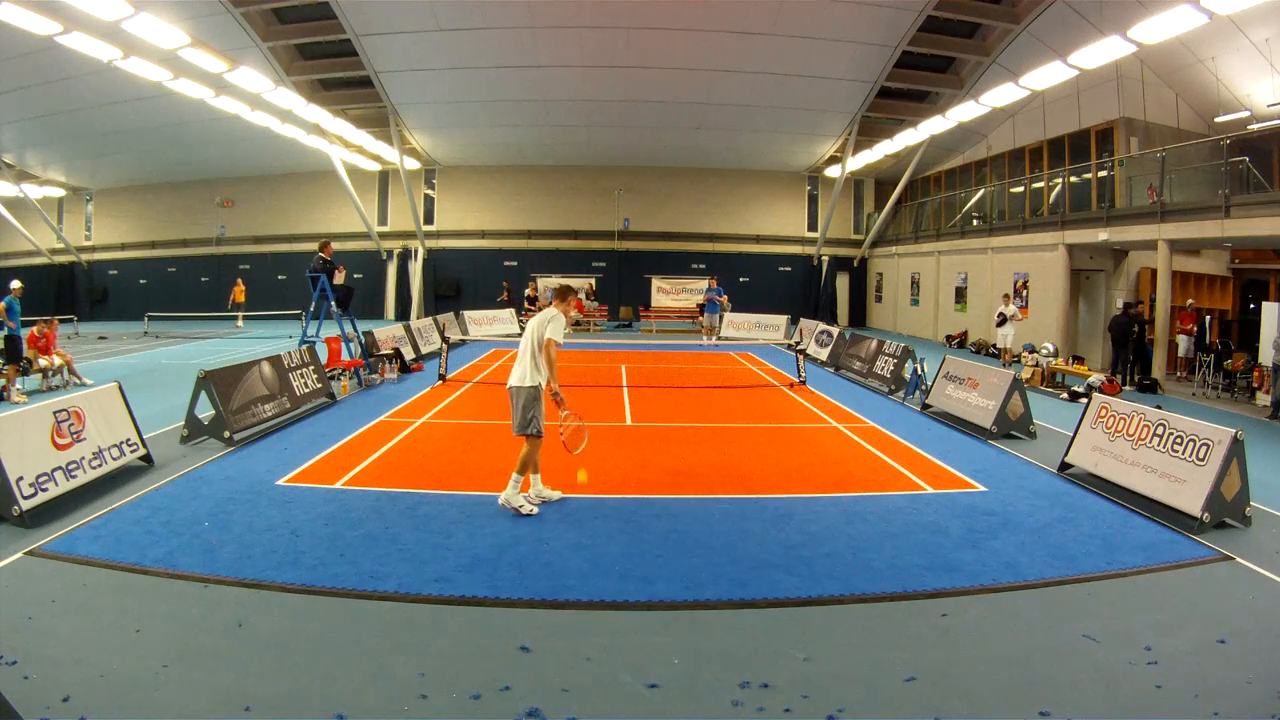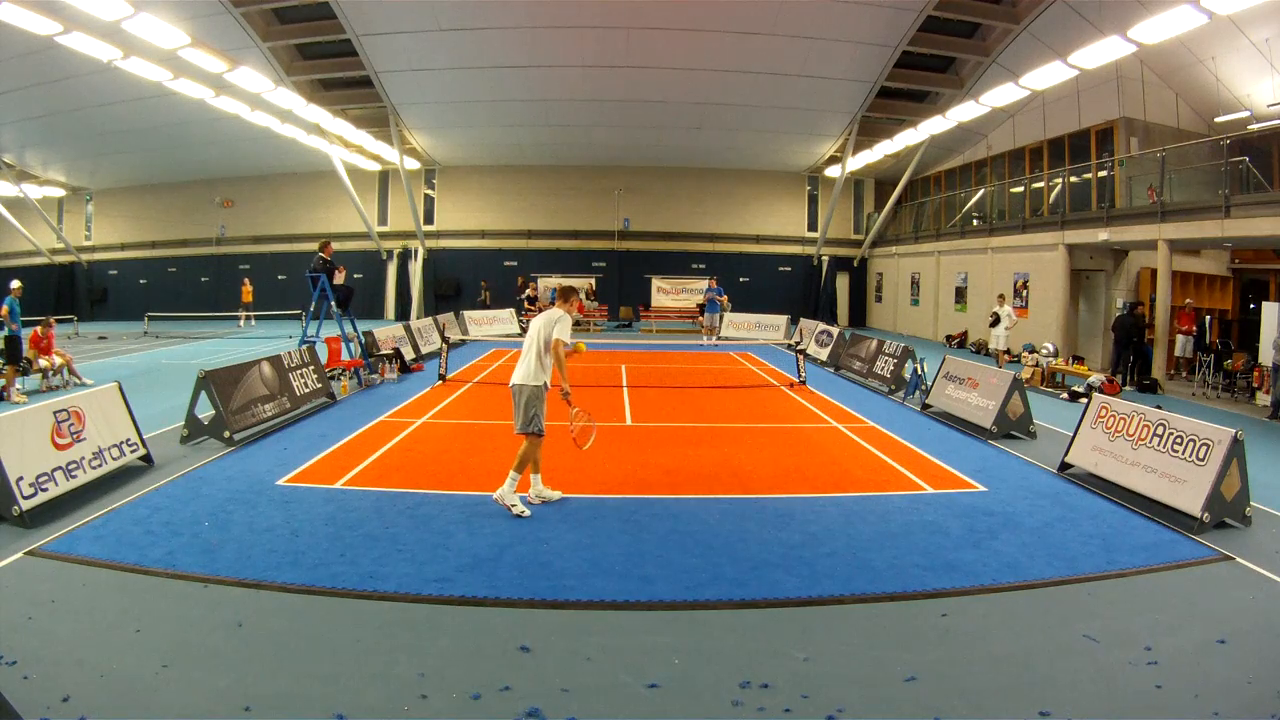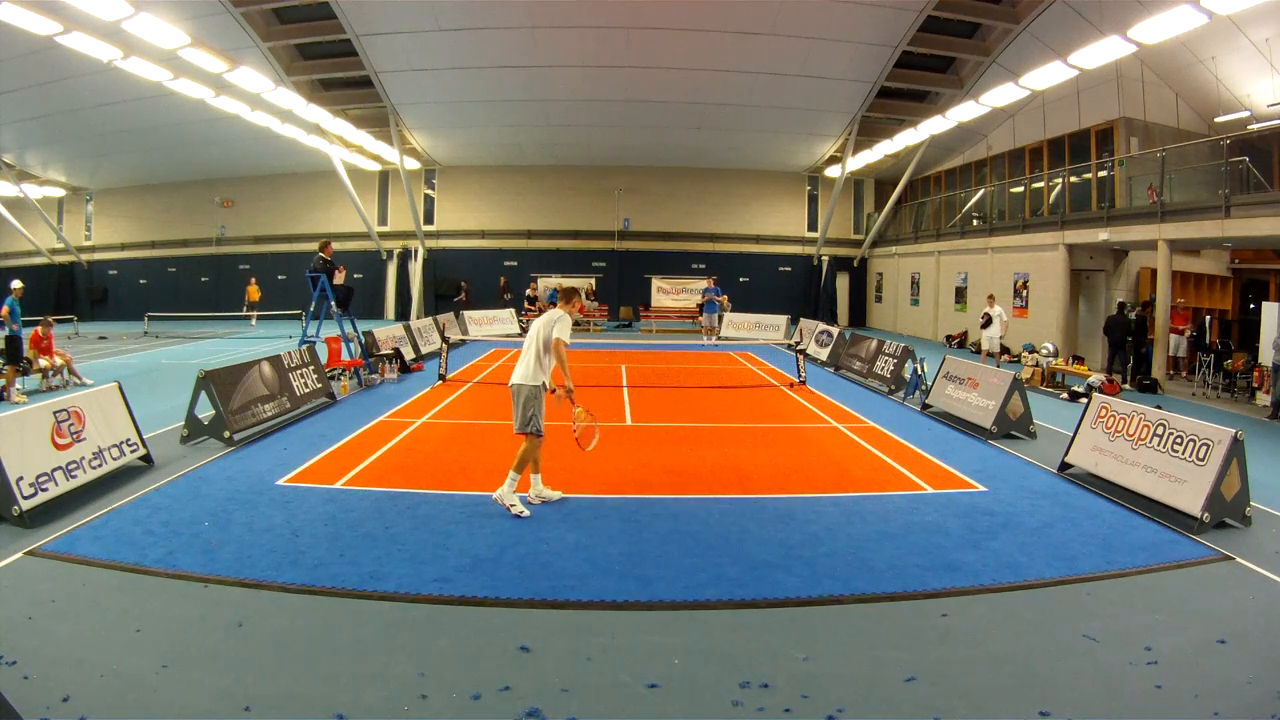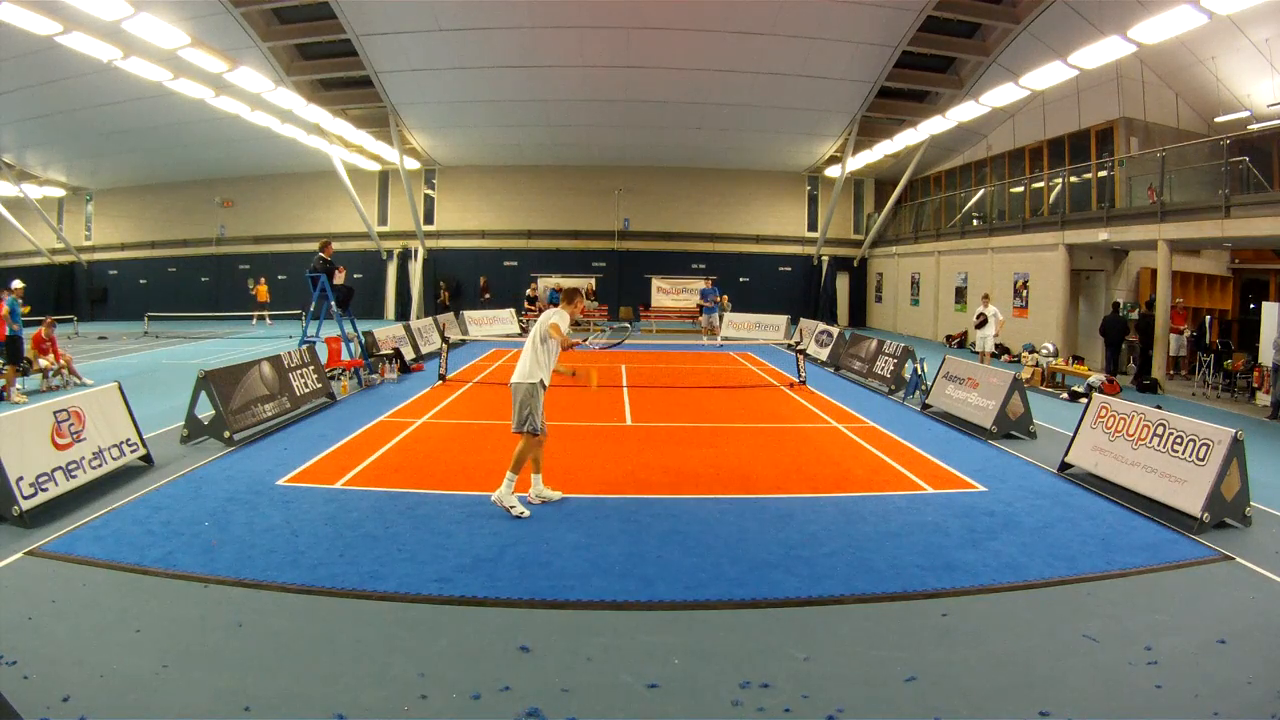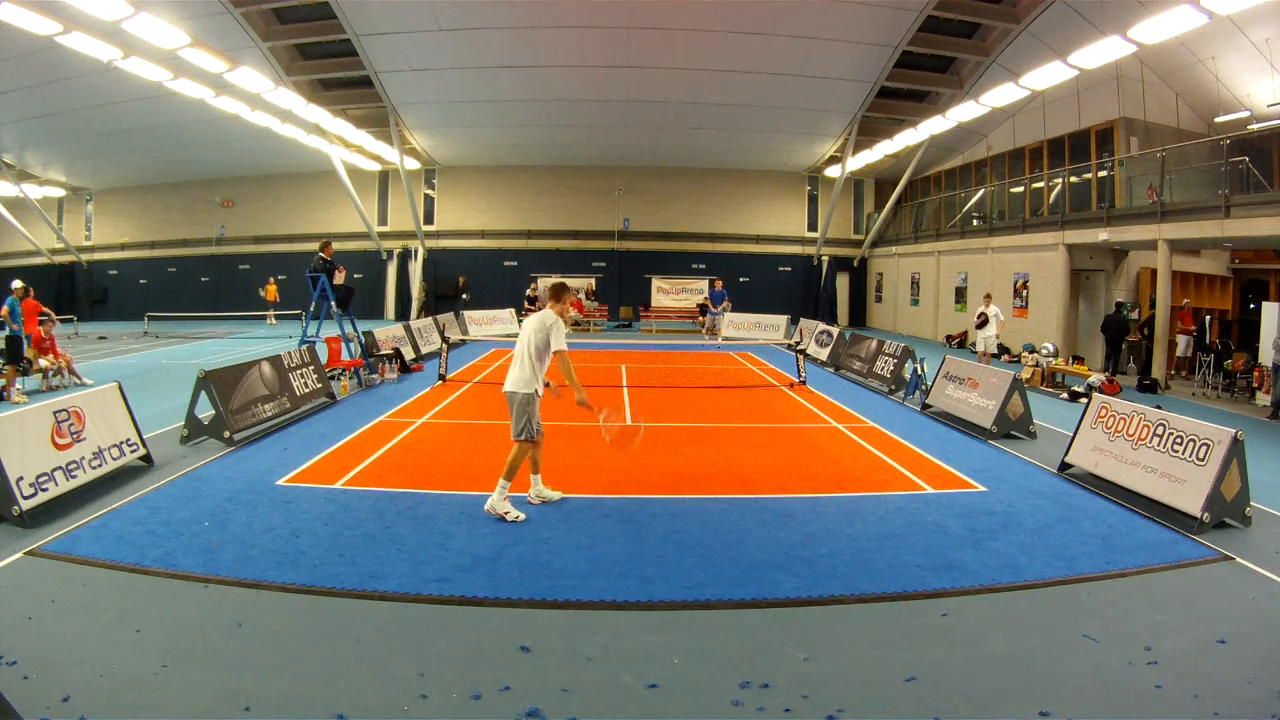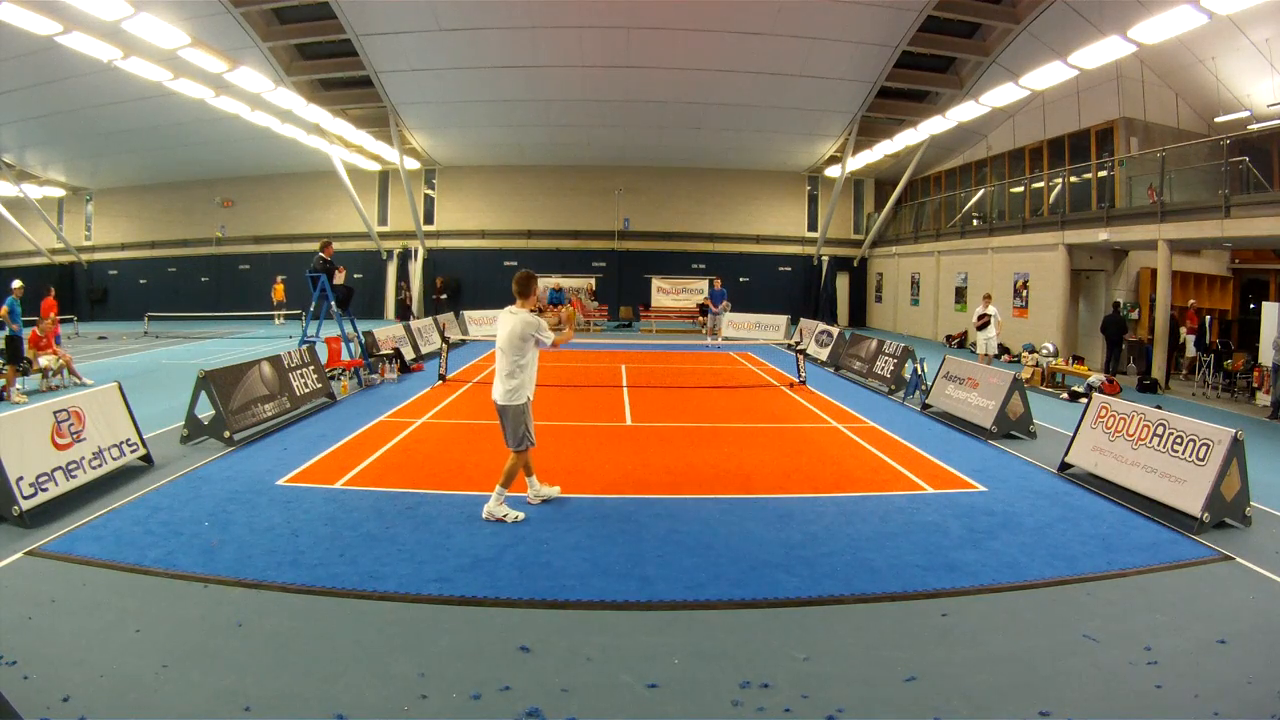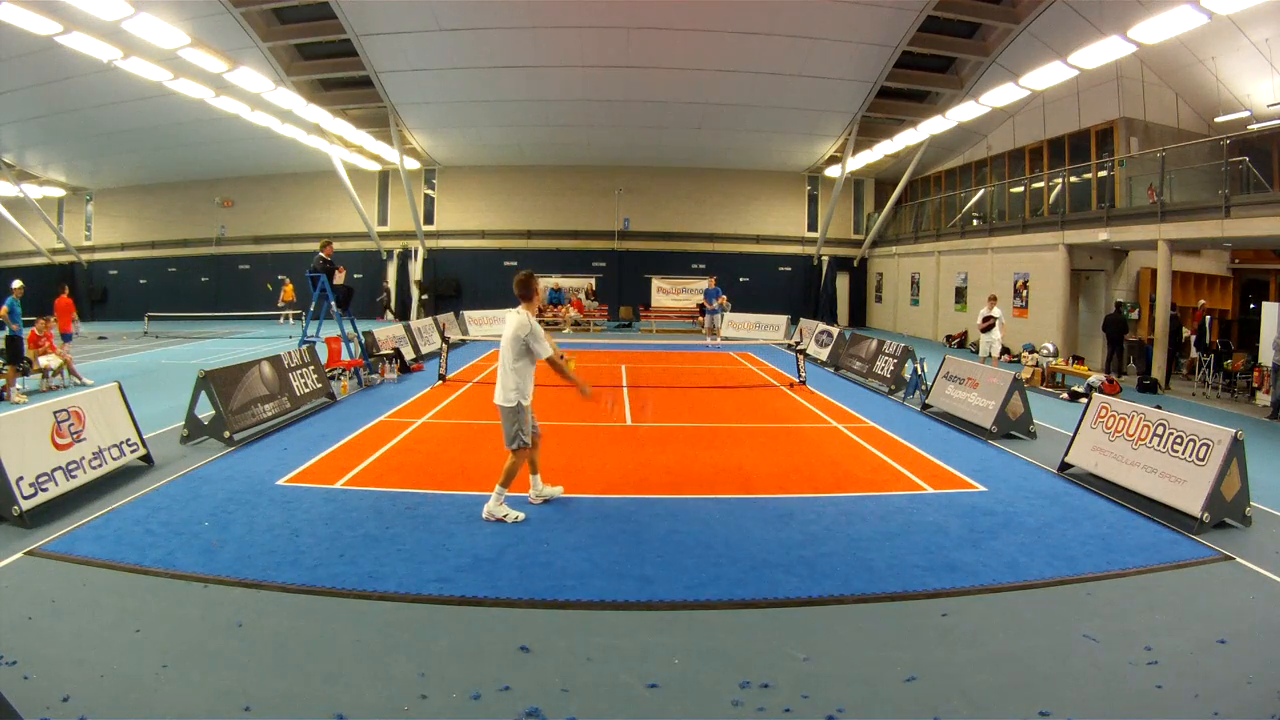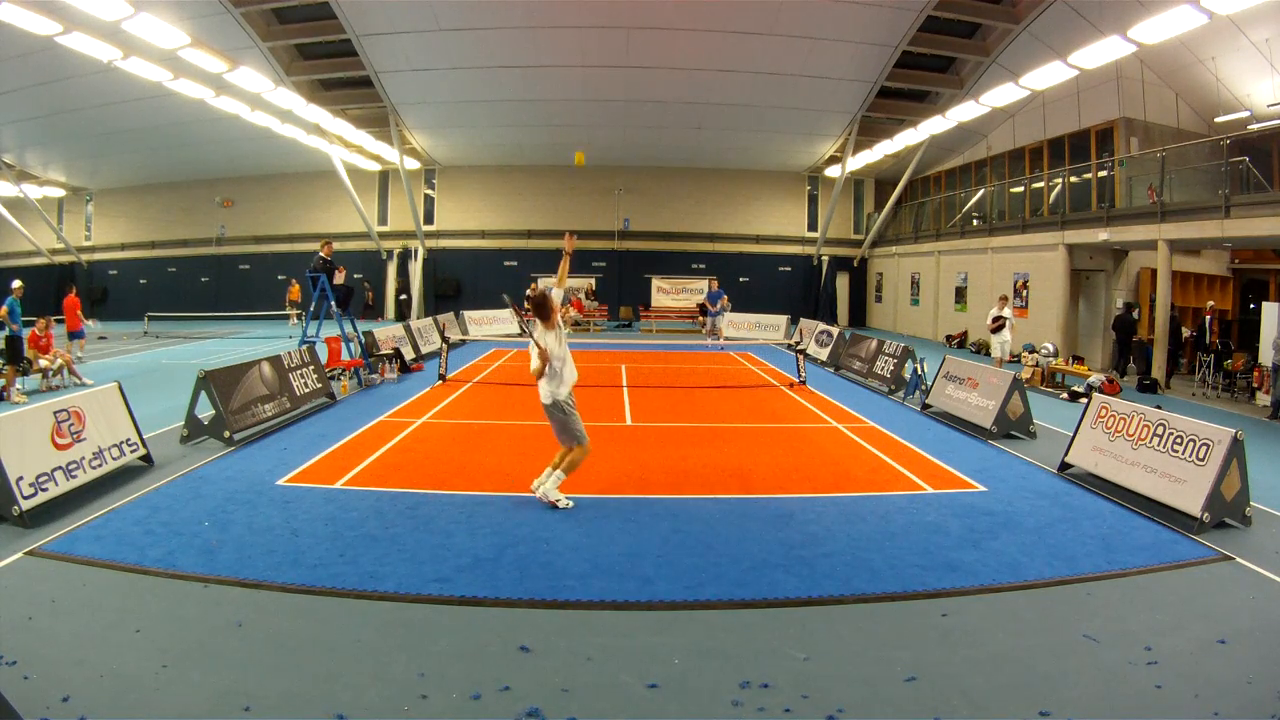
dt=0.5s
person 1, frame 1
left shoulder: (539, 317)
right shoulder: (557, 317)
right elbow: (548, 347)
left wrist: (552, 387)
right wrist: (554, 383)
left hip: (520, 381)
right hip: (528, 384)
left knee: (535, 437)
right knee: (533, 438)
left ankle: (536, 489)
right ankle: (511, 493)
person 1, frame 2
left shoulder: (540, 317)
right shoulder: (563, 317)
right elbow: (556, 347)
left wrist: (562, 356)
right wrist: (564, 381)
left hip: (522, 380)
right hip: (532, 383)
left knee: (536, 437)
right knee: (533, 437)
left ankle: (537, 489)
right ankle: (507, 491)
person 1, frame 3
left shoulder: (544, 318)
right shoulder: (563, 317)
right elbow: (557, 345)
right wrist: (567, 379)
left hip: (525, 381)
right hip: (530, 383)
left knee: (537, 436)
right knee: (532, 437)
left ankle: (536, 489)
right ankle: (506, 491)
person 1, frame 4
left shoulder: (551, 316)
right shoulder: (560, 314)
right elbow: (552, 328)
left wrist: (567, 370)
right wrist: (562, 338)
left hip: (531, 381)
right hip: (529, 381)
left knee: (540, 436)
right knee: (530, 436)
left ankle: (537, 489)
right ankle: (505, 492)
person 1, frame 5
left shoulder: (533, 318)
right shoulder: (554, 322)
right elbow: (561, 357)
left wrist: (546, 382)
right wrist: (577, 389)
left hip: (519, 385)
right hip: (524, 388)
left knee: (536, 438)
right knee: (523, 443)
left ankle: (537, 490)
right ankle: (497, 499)
person 1, frame 6
left shoulder: (506, 314)
right shoulder: (532, 323)
right elbow: (556, 341)
right wrist: (569, 333)
left hip: (503, 392)
right hip: (515, 396)
left knee: (523, 445)
right knee: (520, 451)
left ankle: (535, 490)
right ankle: (494, 505)
person 1, frame 7
left shoulder: (519, 315)
right shoulder: (528, 325)
right elbow: (553, 363)
left wrist: (558, 352)
right wrist: (580, 384)
left hip: (518, 393)
right hip: (513, 397)
left knee: (534, 439)
right knee: (519, 451)
left ankle: (537, 489)
right ankle: (495, 505)
person 1, frame 8
left shoulder: (551, 318)
right shoulder: (540, 341)
left elbow: (560, 281)
right elbow: (537, 376)
left wrist: (567, 252)
right wrist: (542, 358)
left hip: (561, 395)
right hip: (557, 399)
left knee: (571, 446)
right knee: (582, 448)
left ankle: (544, 483)
right ankle: (549, 488)
